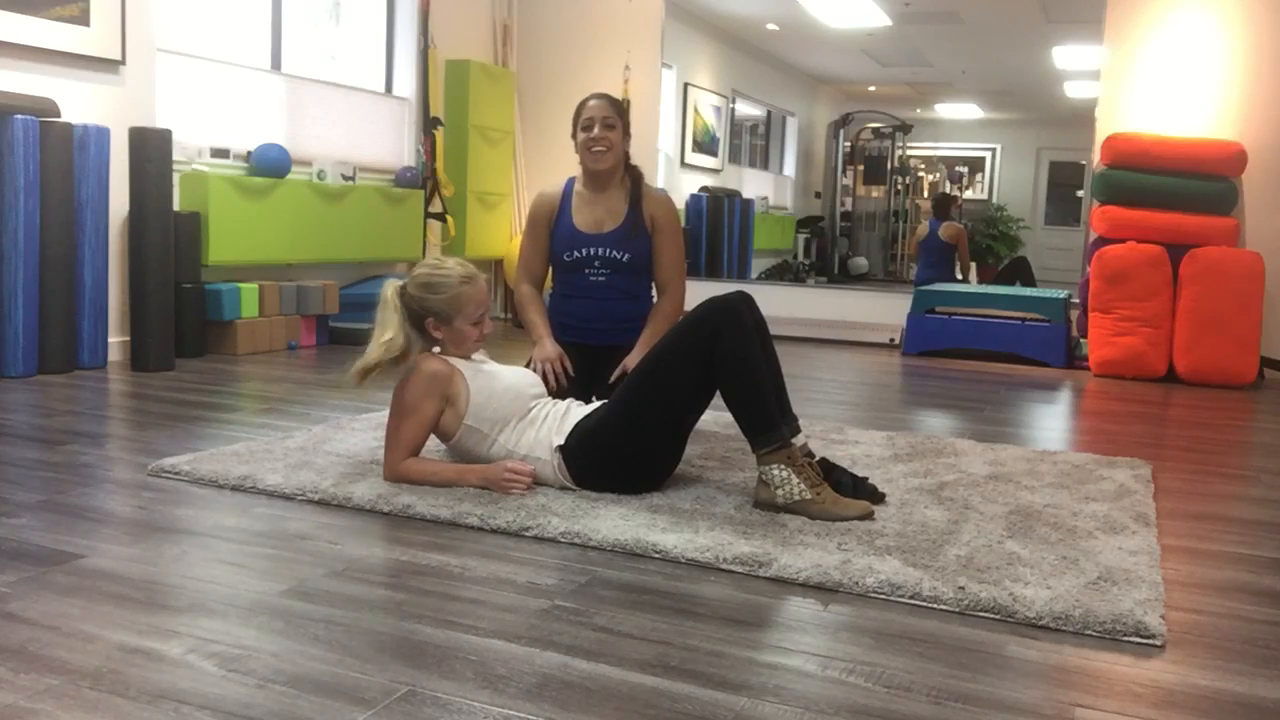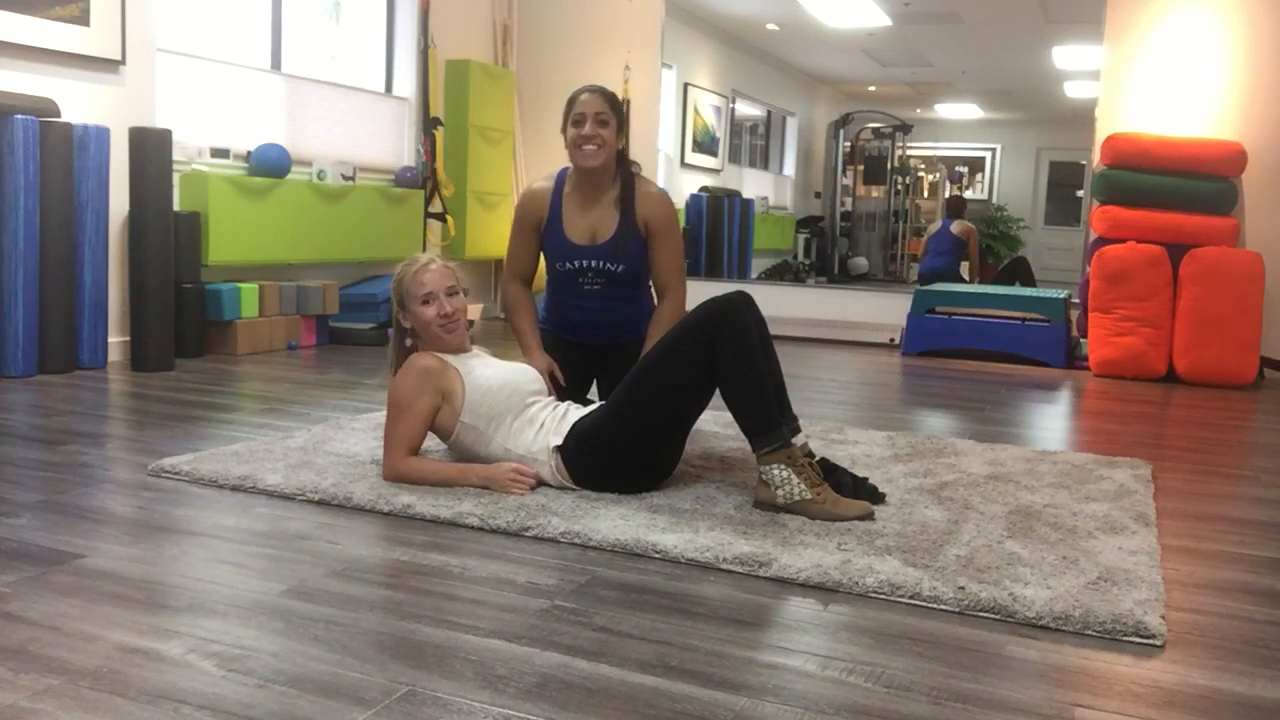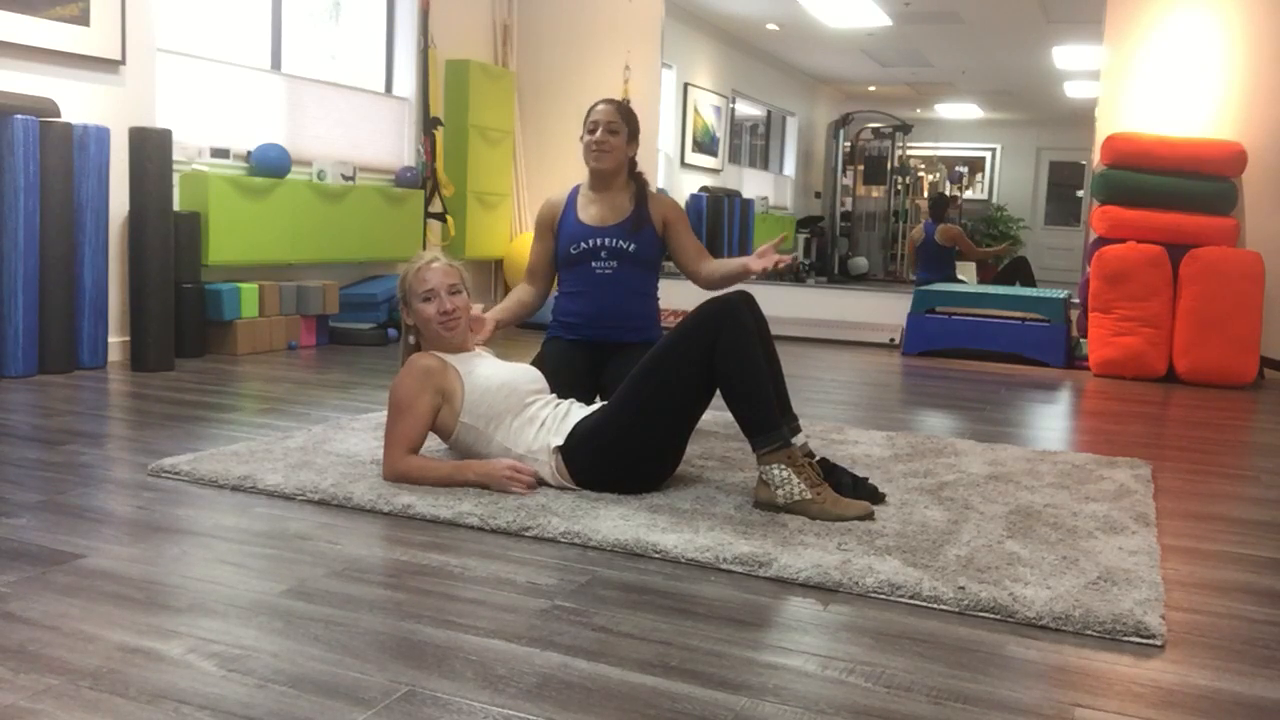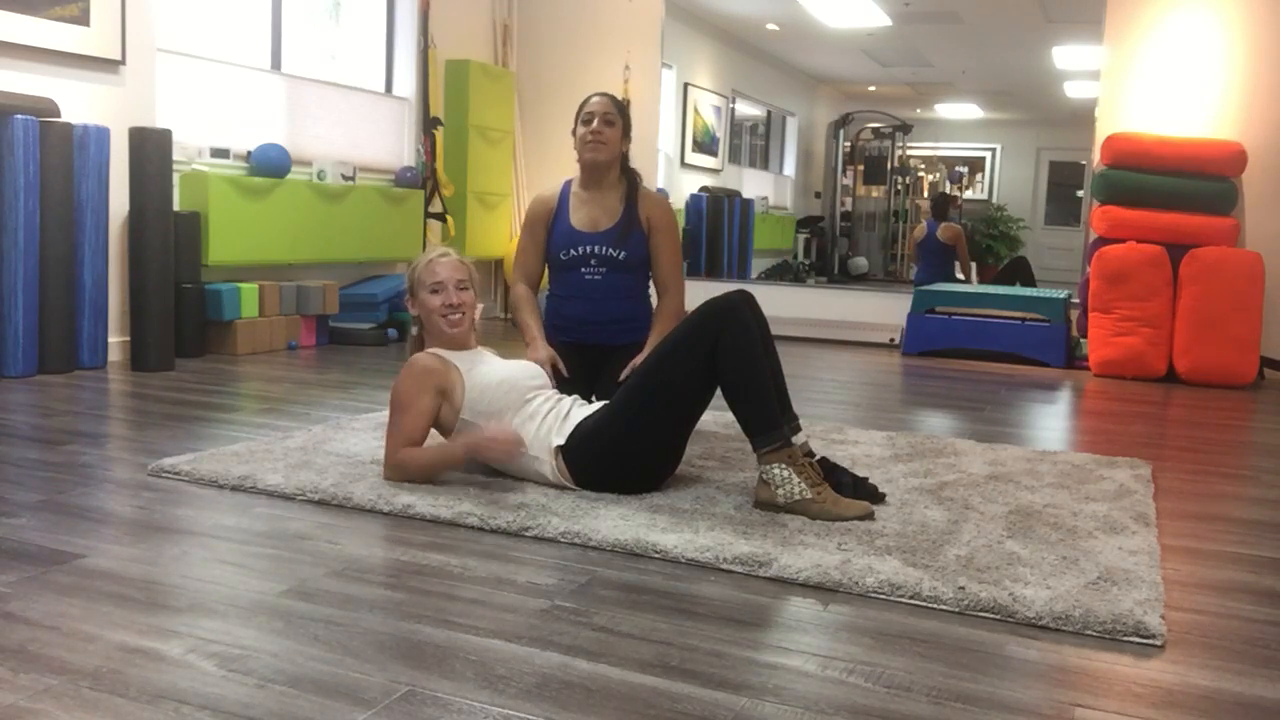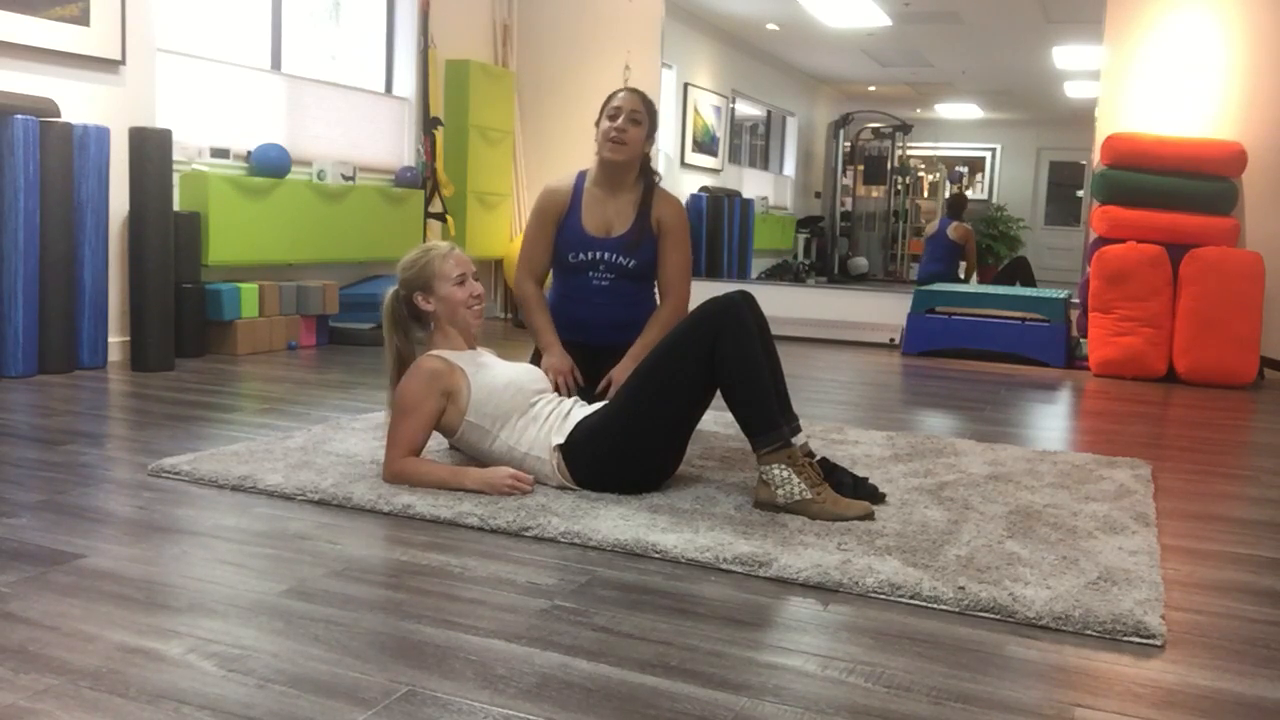
dt=1s
person 1, frame 1
left shoulder: (469, 361)
right shoulder: (431, 376)
right elbow: (397, 466)
right wrist: (481, 475)
left hip: (600, 434)
right hip: (594, 457)
left knee: (734, 308)
right knee: (721, 318)
left ankle: (791, 458)
right ankle: (781, 475)
person 1, frame 2
left shoulder: (476, 357)
right shoulder: (423, 371)
right elbow: (396, 465)
right wrist: (483, 474)
left hip: (595, 438)
right hip: (588, 457)
left knee: (735, 308)
right knee: (722, 318)
left ankle: (793, 458)
right ankle: (782, 477)
person 1, frame 3
left shoulder: (479, 357)
right shoulder: (424, 372)
right elbow: (395, 465)
right wrist: (480, 470)
left hip: (600, 440)
right hip: (590, 458)
left knee: (736, 306)
right knee: (722, 318)
left ankle: (791, 458)
right ankle: (783, 477)
person 1, frame 4
left shoulder: (482, 357)
right shoulder: (426, 370)
right elbow: (398, 465)
right wrist: (470, 444)
left hip: (602, 439)
right hip: (591, 457)
left knee: (736, 307)
right knee: (724, 318)
left ankle: (793, 459)
right ankle: (783, 477)
person 1, frame 5
left shoulder: (480, 359)
right shoulder: (431, 373)
right elbow: (397, 466)
right wrist: (479, 478)
left hip: (602, 438)
right hip: (592, 457)
left knee: (736, 307)
right knee: (723, 317)
left ankle: (792, 461)
right ankle: (784, 478)
person 2, frame 1
left shoulder: (655, 205)
right shoulder: (549, 203)
left elbow: (671, 292)
right elbow: (527, 284)
left wrist: (642, 351)
right wrist: (543, 341)
left hip: (627, 351)
right hip: (564, 348)
person 2, frame 2
left shoulder: (651, 203)
right shoulder: (538, 199)
left elbow: (671, 294)
right elbow: (516, 282)
right wrist: (533, 352)
left hip: (632, 342)
right hip: (560, 340)
person 2, frame 3
left shoulder: (660, 209)
right shoulder: (556, 209)
left elbow: (703, 269)
right elbow: (534, 285)
left wrist: (747, 264)
right wrist: (494, 317)
left hip: (636, 347)
right hip: (569, 343)
person 2, frame 4
left shoulder: (652, 208)
right shoulder: (546, 205)
left elbow: (671, 293)
right elbow: (522, 285)
left wrist: (651, 353)
right wrist: (536, 342)
left hip: (628, 349)
right hip: (563, 346)
person 2, frame 5
left shoulder: (666, 210)
right shoulder: (557, 198)
left elbow: (674, 300)
right elbow: (527, 281)
left wrist: (632, 362)
right wrist: (551, 349)
left hip: (631, 350)
right hip: (565, 345)
